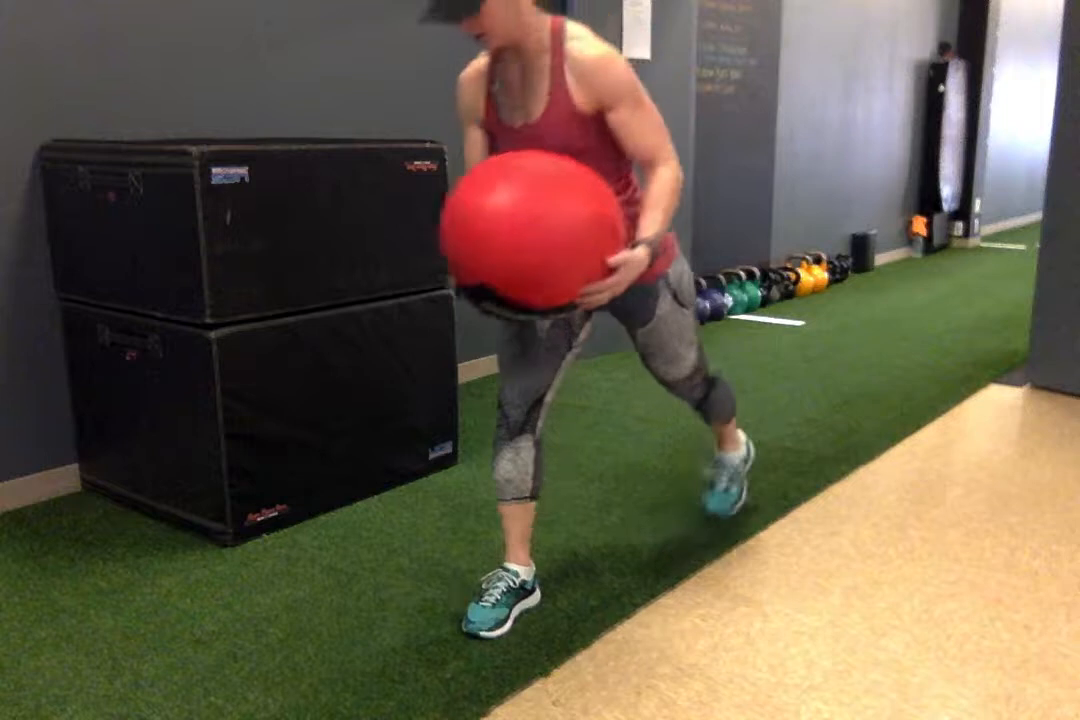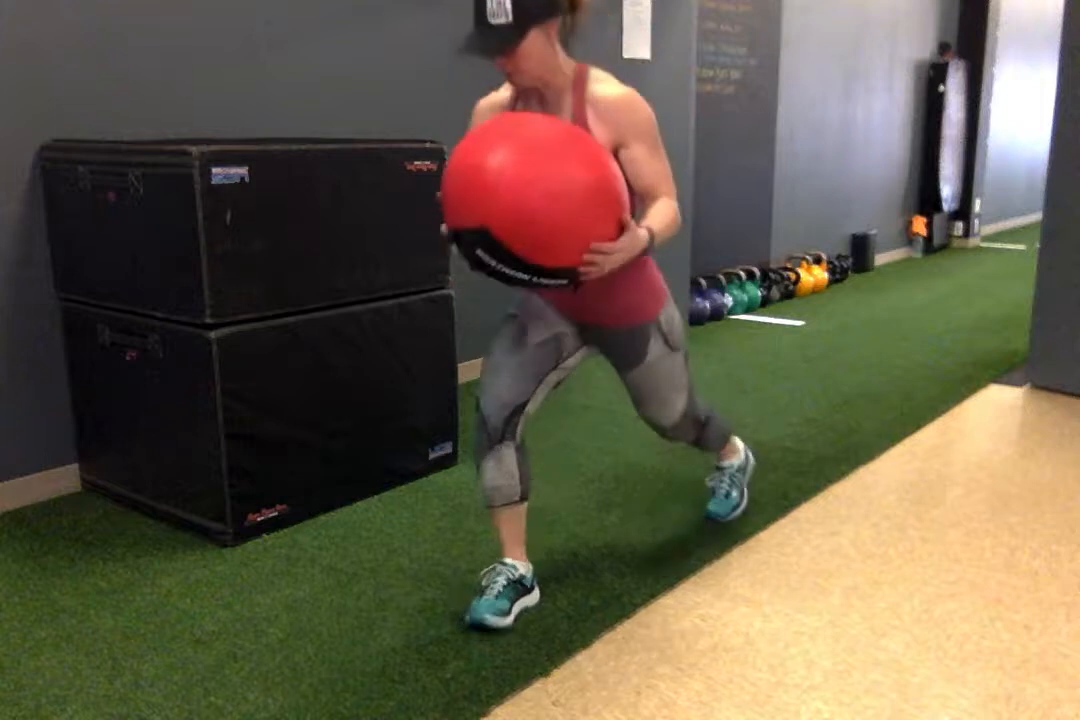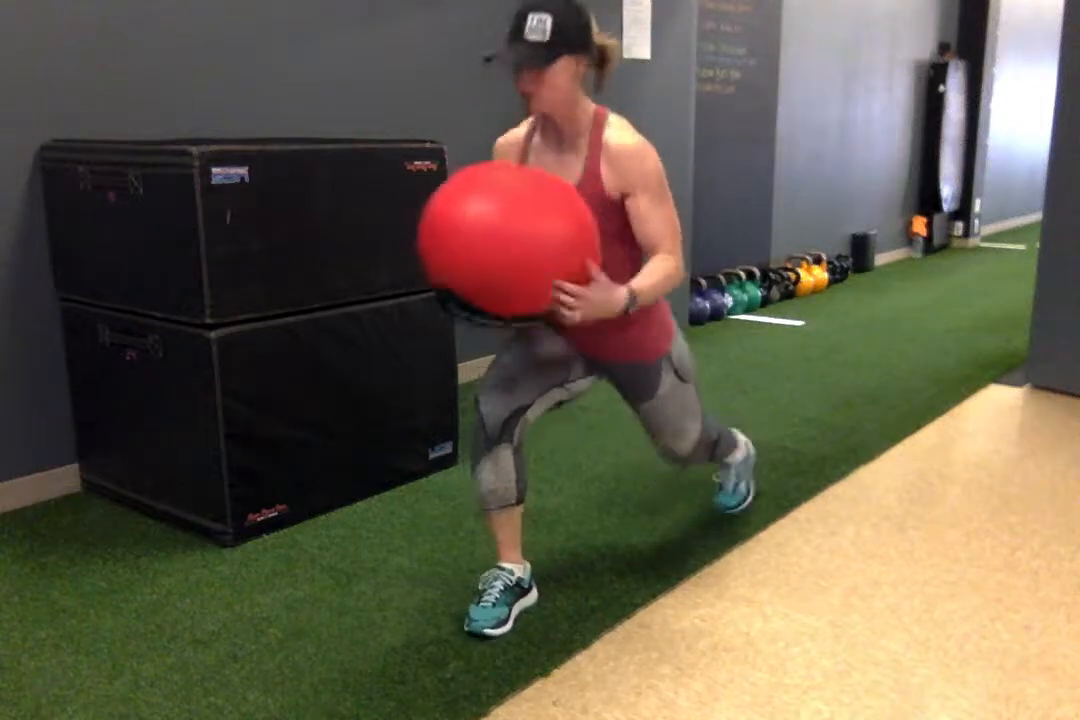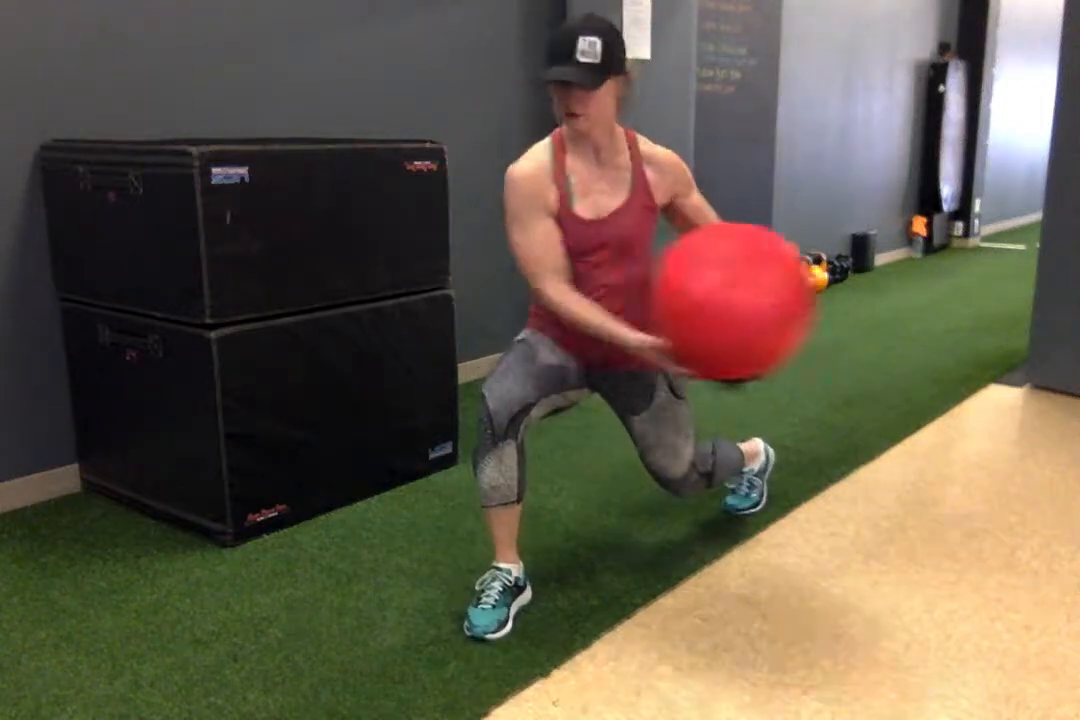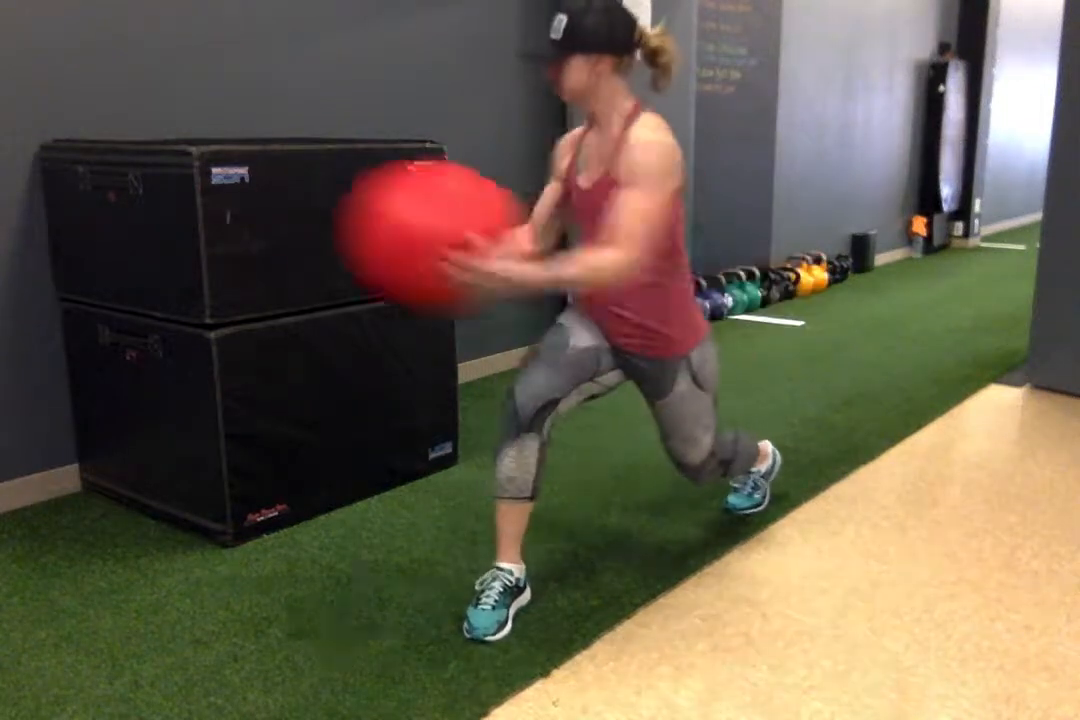
dt=0.5s
person 1, frame 1
left shoulder: (589, 63)
right shoulder: (474, 83)
left elbow: (664, 164)
left wrist: (641, 247)
left hip: (632, 262)
left knee: (683, 374)
right knee: (519, 408)
left ankle: (732, 446)
right ankle: (516, 573)
person 1, frame 2
left shoulder: (613, 103)
right shoulder: (490, 112)
left elbow: (666, 204)
left wrist: (637, 239)
left hip: (628, 303)
right hip: (548, 300)
left knee: (672, 418)
right knee: (494, 415)
left ankle: (733, 456)
right ankle: (514, 571)
person 1, frame 3
left shoulder: (625, 151)
right shoulder: (509, 147)
left elbow: (669, 262)
left wrist: (618, 301)
left hip: (635, 336)
right hip: (555, 328)
left knee: (681, 442)
right knee: (492, 415)
left ankle: (736, 452)
right ankle: (512, 574)
person 1, frame 4
left shoulder: (659, 165)
right shoulder: (529, 175)
right elbow: (551, 287)
right wrist: (629, 340)
left hip: (642, 344)
right hip: (558, 335)
left knee: (678, 473)
right knee: (497, 412)
left ankle: (752, 457)
right ankle: (506, 573)
person 1, frame 5
left shoulder: (649, 146)
right shoulder: (572, 146)
left elbow: (625, 261)
right elbow: (535, 231)
left wrist: (528, 276)
right wrist: (491, 261)
left hip: (665, 334)
right hip: (593, 322)
left knee: (698, 459)
right knee: (526, 407)
left ankle: (760, 459)
right ankle: (507, 572)
